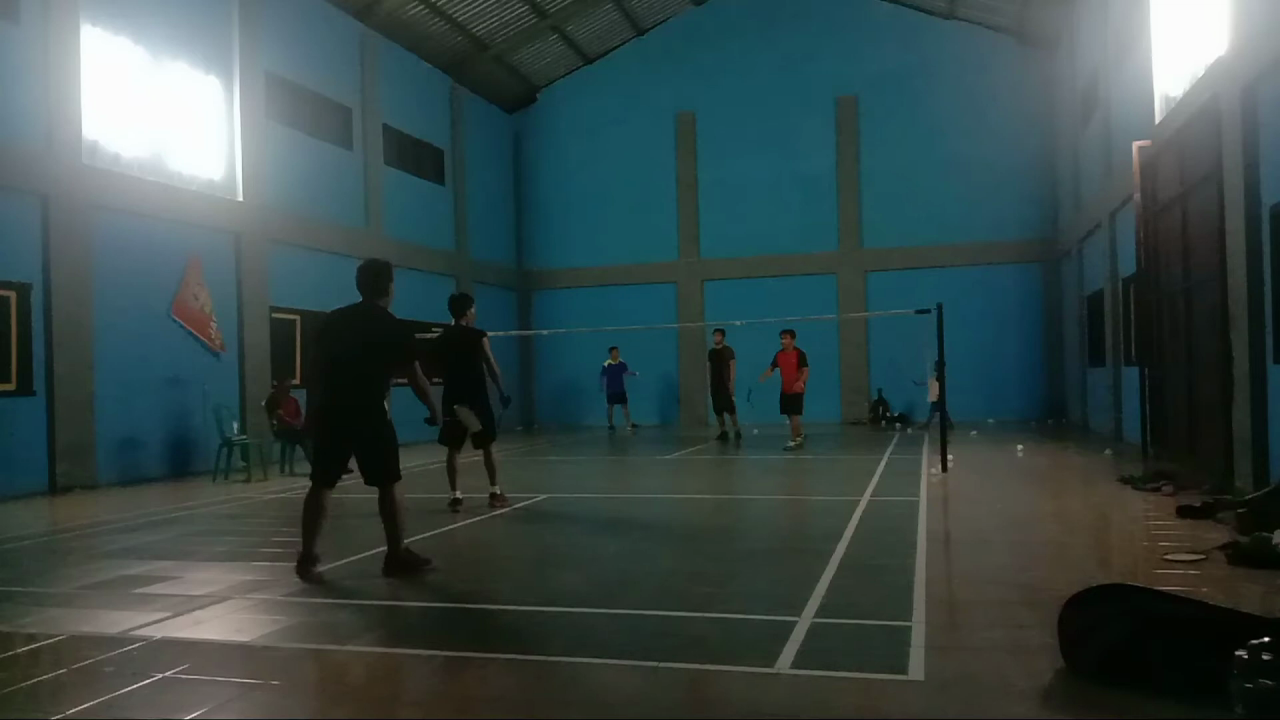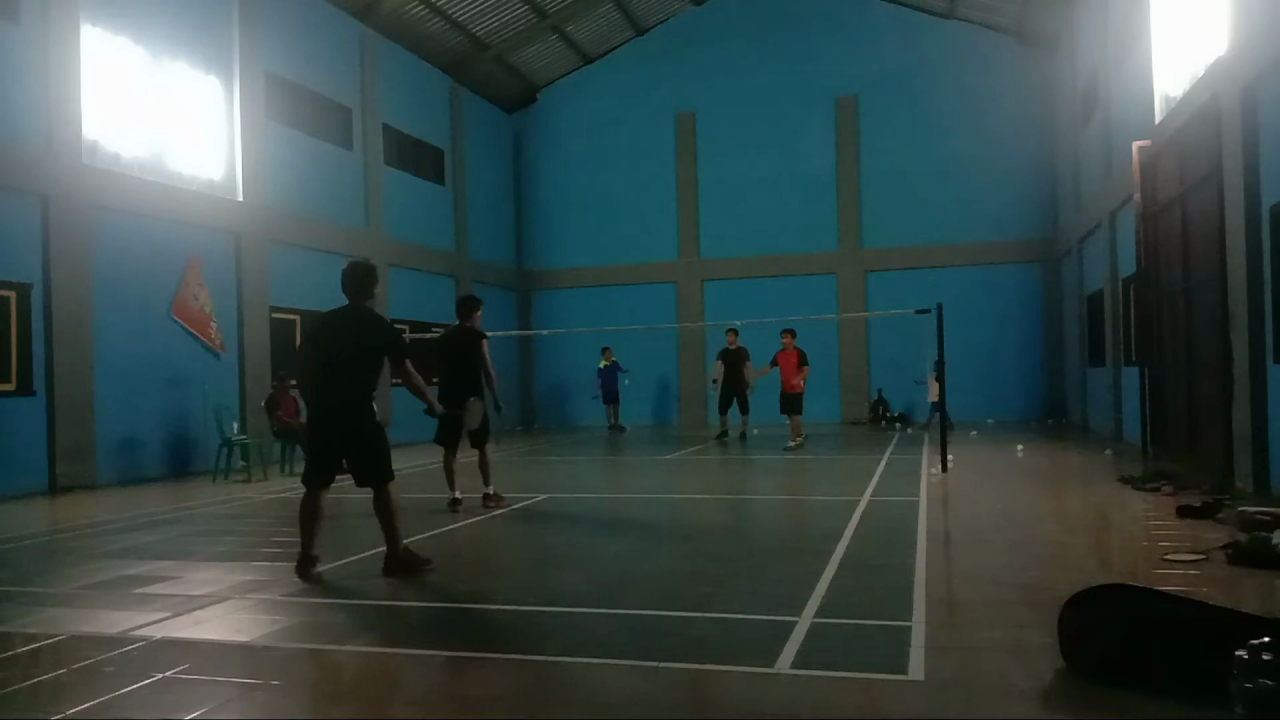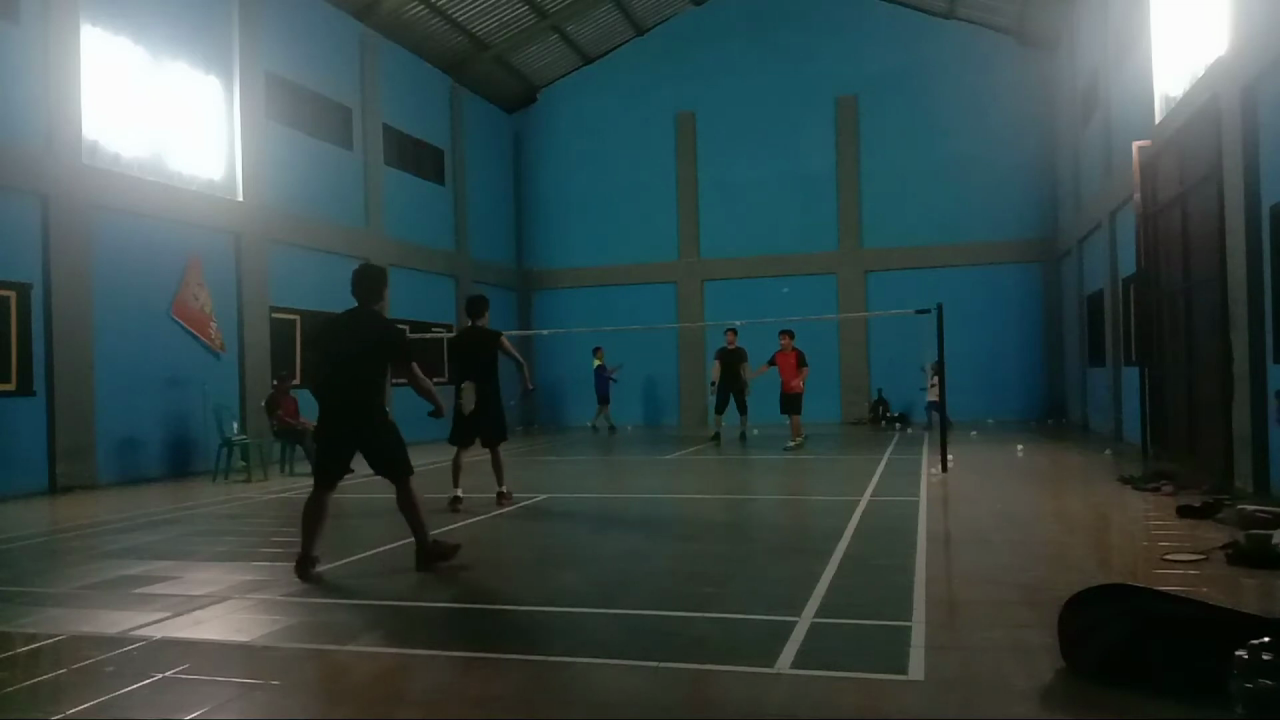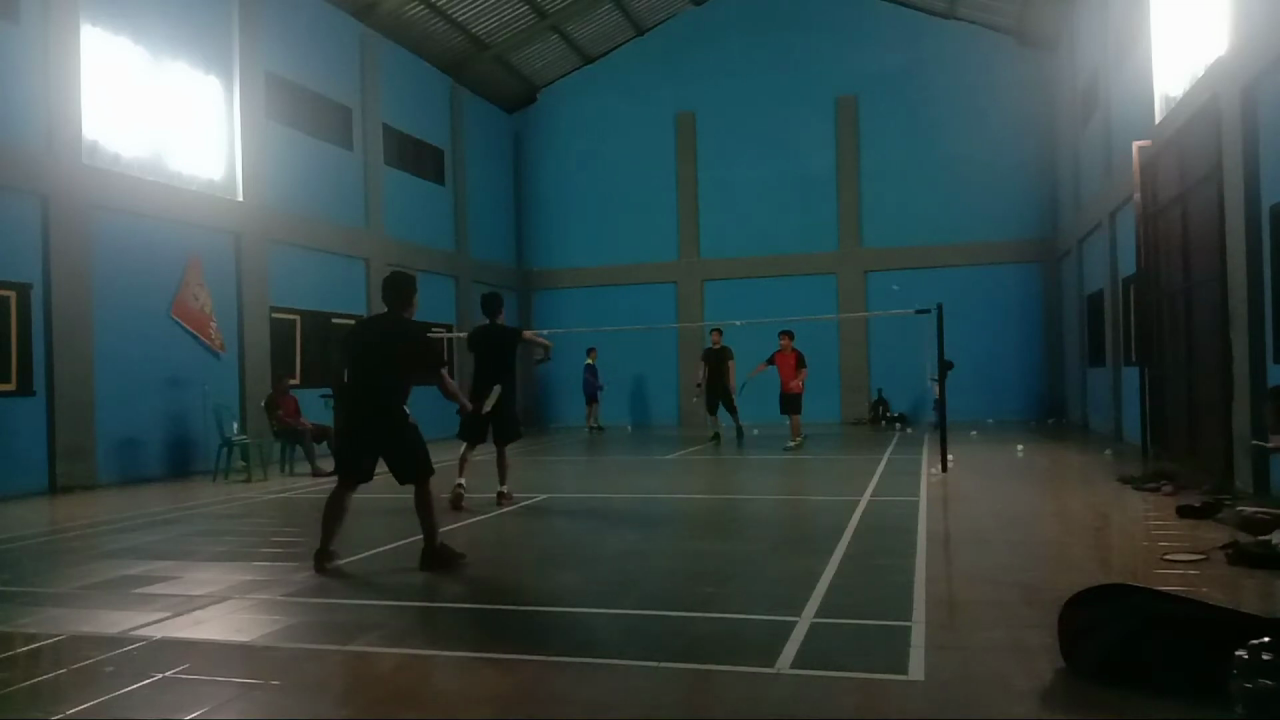
dt=0.5s
person 1, frame 1
left shoulder: (334, 320)
right shoulder: (393, 328)
left elbow: (316, 368)
right elbow: (415, 378)
left wrist: (312, 406)
right wrist: (433, 409)
left hip: (330, 412)
right hip: (369, 414)
left knee: (321, 485)
right knee: (387, 484)
left ankle: (307, 558)
right ankle: (397, 555)
person 1, frame 2
left shoulder: (323, 324)
right shoulder: (380, 327)
left elbow: (304, 371)
right elbow: (408, 375)
left wrist: (313, 403)
right wrist: (432, 402)
left hip: (322, 415)
right hip: (359, 416)
left knee: (315, 488)
right knee: (381, 484)
left ankle: (306, 559)
right ankle: (396, 555)
person 1, frame 3
left shoulder: (331, 327)
right shoulder: (387, 330)
left elbow: (313, 375)
right elbow: (415, 378)
right wrist: (438, 404)
left hip: (333, 417)
right hip: (371, 416)
left knee: (322, 488)
right knee: (402, 479)
left ankle: (306, 558)
right ankle: (426, 548)
person 1, frame 4
left shoulder: (359, 329)
right shoulder: (416, 336)
left elbow: (340, 374)
right elbow: (444, 384)
left wrist: (342, 411)
right wrist: (464, 404)
left hip: (356, 416)
right hip: (392, 417)
left knee: (346, 485)
right knee: (421, 482)
left ankle: (324, 552)
right ankle: (433, 550)
person 2, frame 1
left shoulder: (441, 339)
right shoulder: (478, 336)
left elbow: (440, 370)
right elbow: (492, 367)
right wrist: (502, 392)
left hip: (452, 400)
right hip: (477, 399)
left knee: (453, 449)
right knee: (487, 447)
left ankle: (455, 496)
right ankle: (494, 493)
person 2, frame 2
left shoulder: (444, 338)
right shoulder: (478, 338)
left elbow: (441, 369)
right elbow: (488, 371)
right wrist: (495, 399)
left hip: (448, 401)
right hip: (473, 399)
left knee: (450, 449)
right knee: (482, 447)
left ankle: (455, 496)
right ankle: (488, 493)
person 2, frame 3
left shoulder: (456, 340)
right shoulder: (494, 337)
left elbow: (454, 371)
right elbow: (520, 362)
right wrist: (527, 384)
left hip: (466, 401)
right hip: (489, 400)
left knee: (461, 448)
right knee: (494, 447)
left ankle: (456, 494)
right ankle: (502, 491)
person 2, frame 4
left shoulder: (474, 335)
right shoulder: (514, 334)
right elbow: (546, 344)
left hip: (480, 397)
right hip: (503, 397)
left knee: (470, 442)
right knee: (501, 446)
left ankle: (460, 483)
right ankle: (503, 491)
